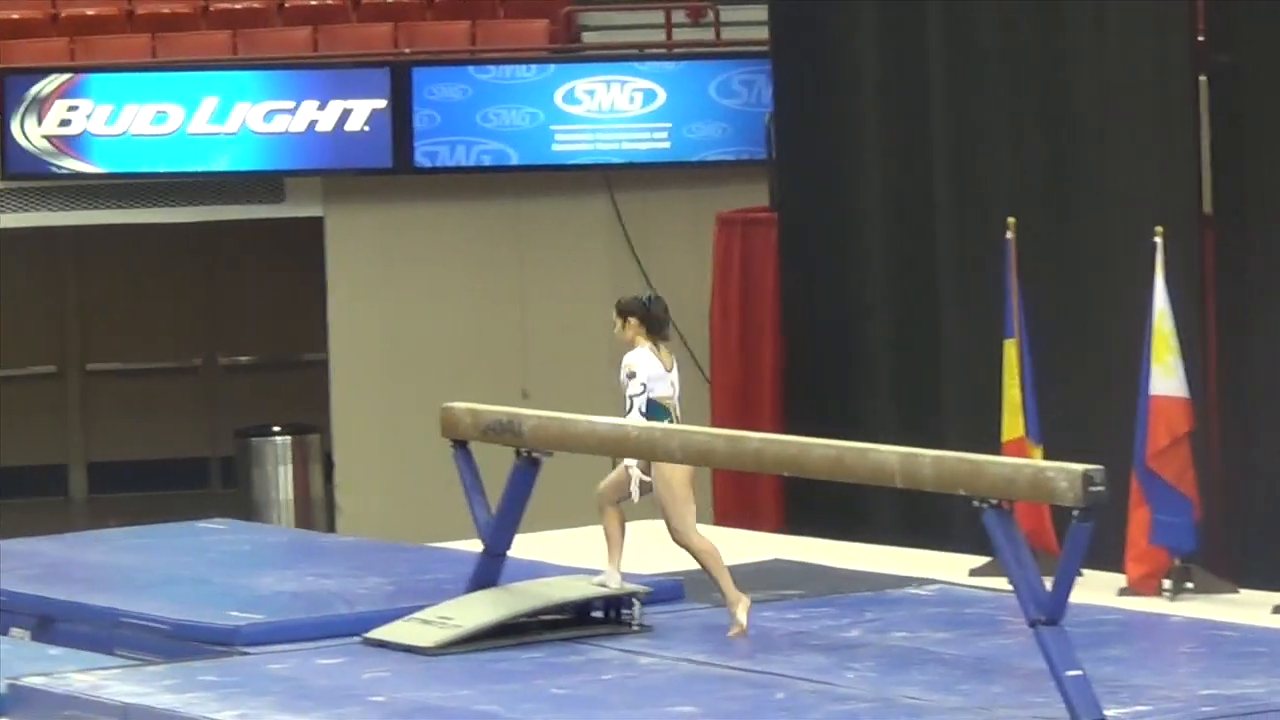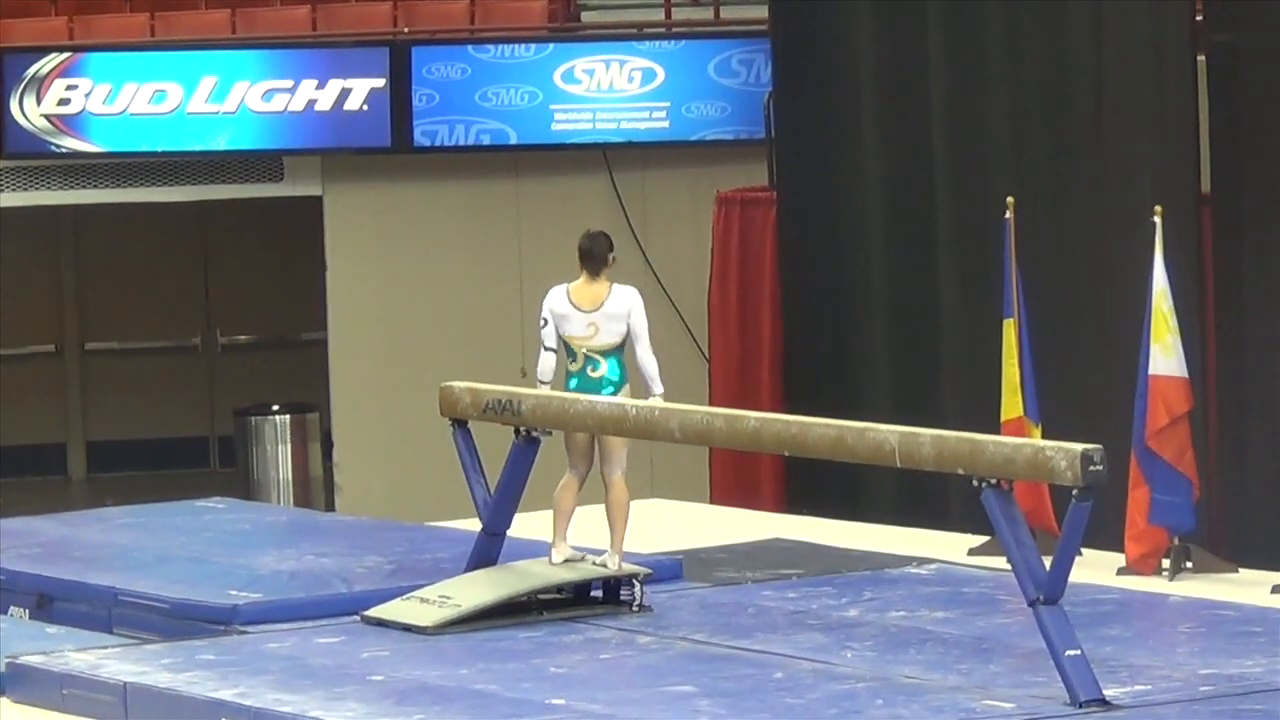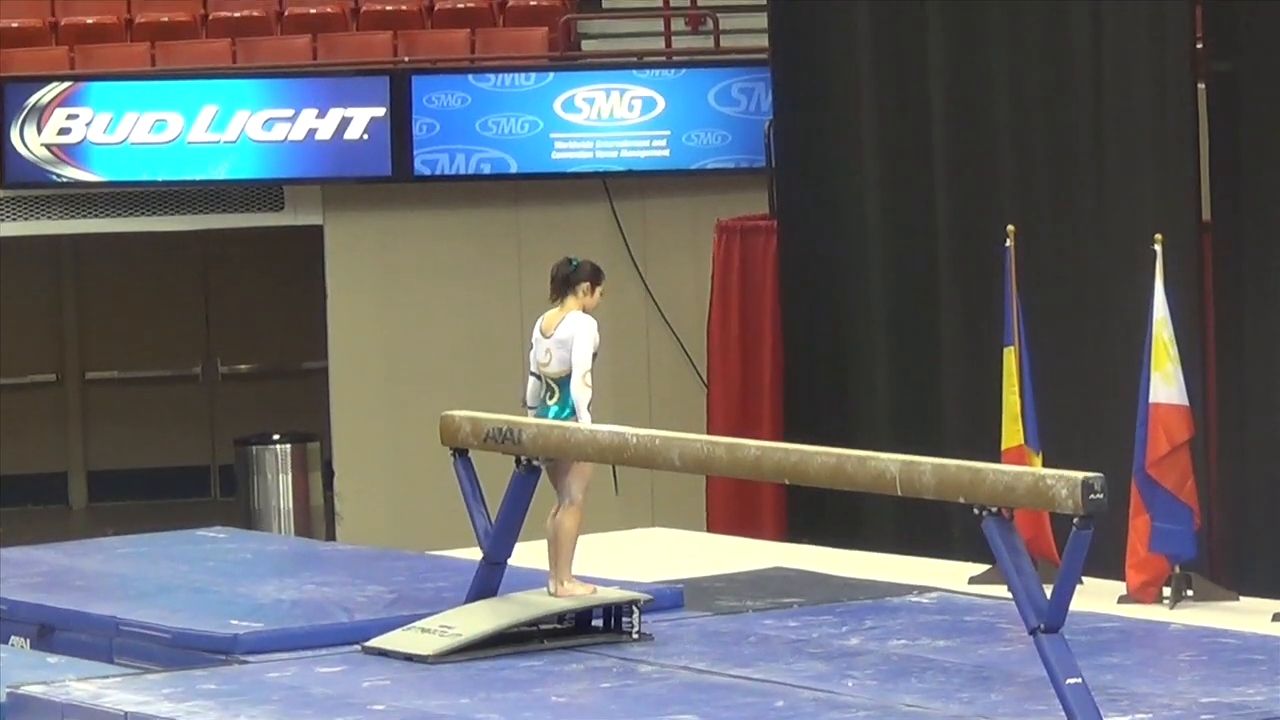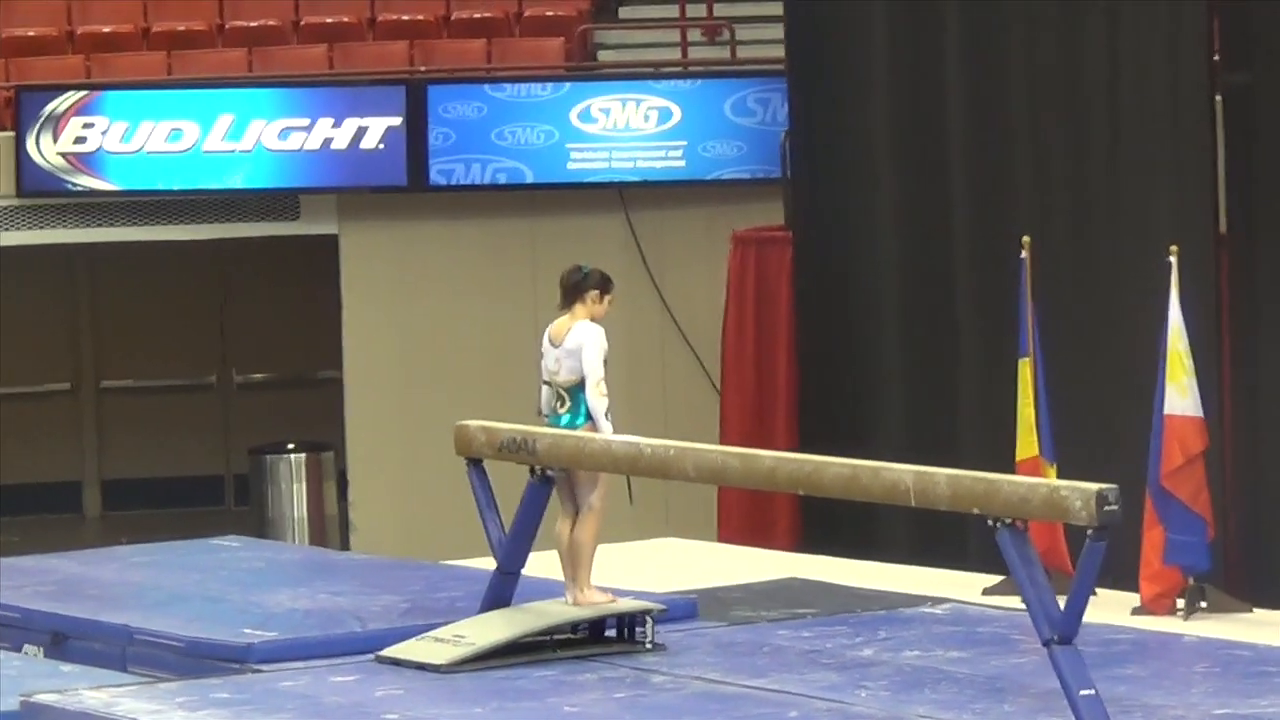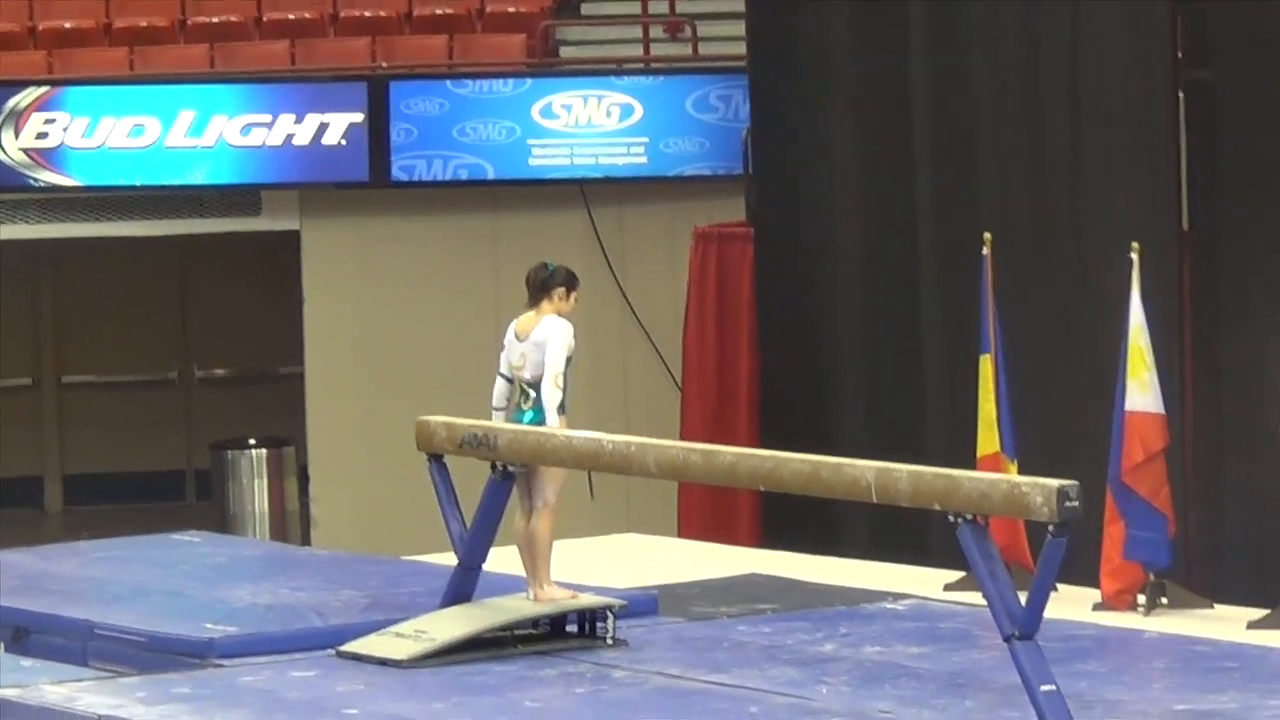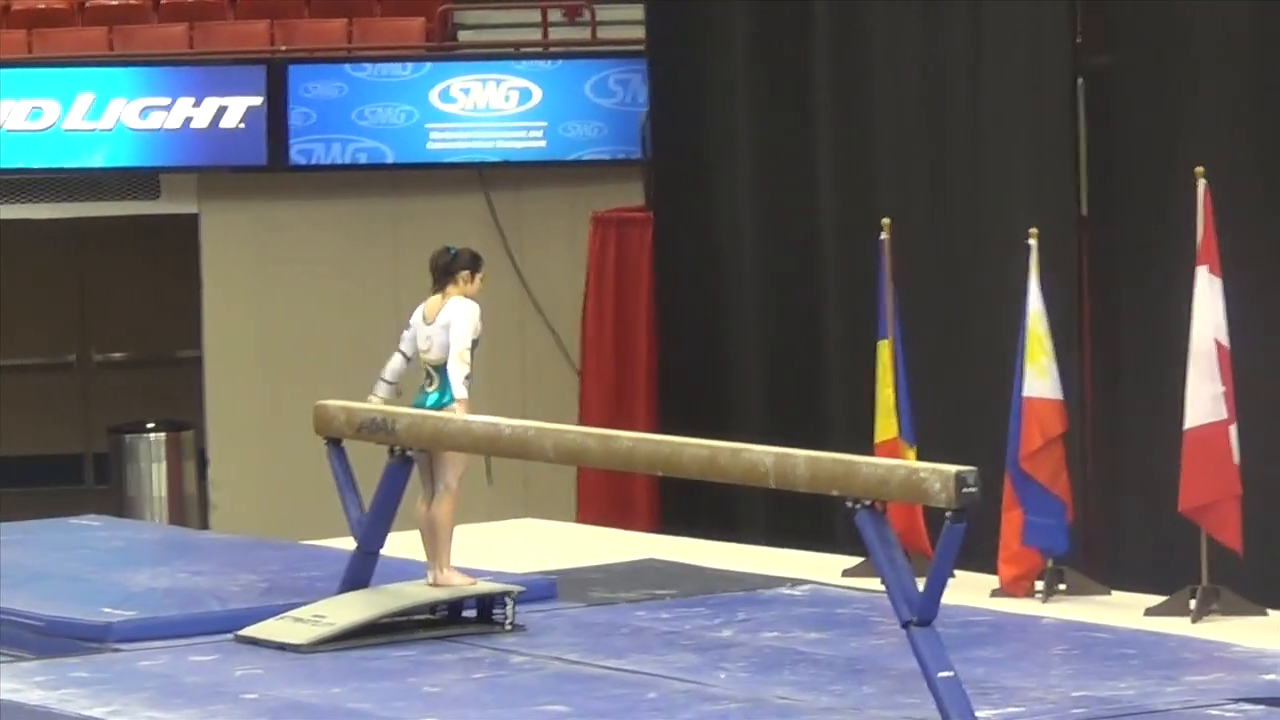
dt=0.5s
person 1, frame 1
left shoulder: (635, 359)
right shoulder: (663, 355)
left elbow: (634, 414)
left wrist: (630, 464)
left knee: (685, 533)
right knee: (607, 494)
left ankle: (735, 598)
right ankle: (614, 573)
person 1, frame 2
left shoulder: (556, 297)
right shoulder: (627, 296)
left elbow: (548, 352)
right elbow: (643, 348)
right wrist: (656, 392)
left hip: (577, 390)
right hip: (614, 389)
left knee: (576, 472)
right knee: (615, 474)
left ankle: (559, 545)
right ankle: (615, 553)
person 1, frame 3
left shoulder: (542, 323)
right shoulder: (583, 324)
right elbow: (580, 380)
left wrist: (533, 420)
right wrist: (587, 425)
left hip: (546, 417)
right hip: (569, 418)
left knee: (562, 502)
right knee: (573, 501)
left ankle: (557, 575)
right ankle: (564, 581)
person 1, frame 4
left shoulder: (551, 331)
right shoulder: (590, 332)
right elbow: (595, 387)
right wrist: (607, 432)
left hip: (557, 425)
right hip: (581, 425)
left knee: (568, 511)
right knee: (590, 507)
left ankle: (573, 586)
right ankle: (583, 587)
person 1, frame 5
left shoulder: (514, 327)
right shoulder: (559, 327)
left elbow: (502, 381)
right elbow: (553, 380)
left wrist: (498, 424)
right wrist: (554, 425)
left hip: (519, 418)
right hip: (543, 420)
left knee: (527, 506)
right knee: (544, 505)
left ankle: (534, 582)
right ankle: (543, 585)
person 1, frame 6
left shoulder: (422, 310)
right shoulder: (466, 308)
left elbow: (401, 356)
right elbow: (459, 355)
left wrist: (381, 392)
right wrist: (460, 397)
left hip: (424, 401)
right hip: (447, 403)
left knee: (429, 490)
right knee: (447, 489)
left ankle: (435, 566)
right ankle: (443, 569)
